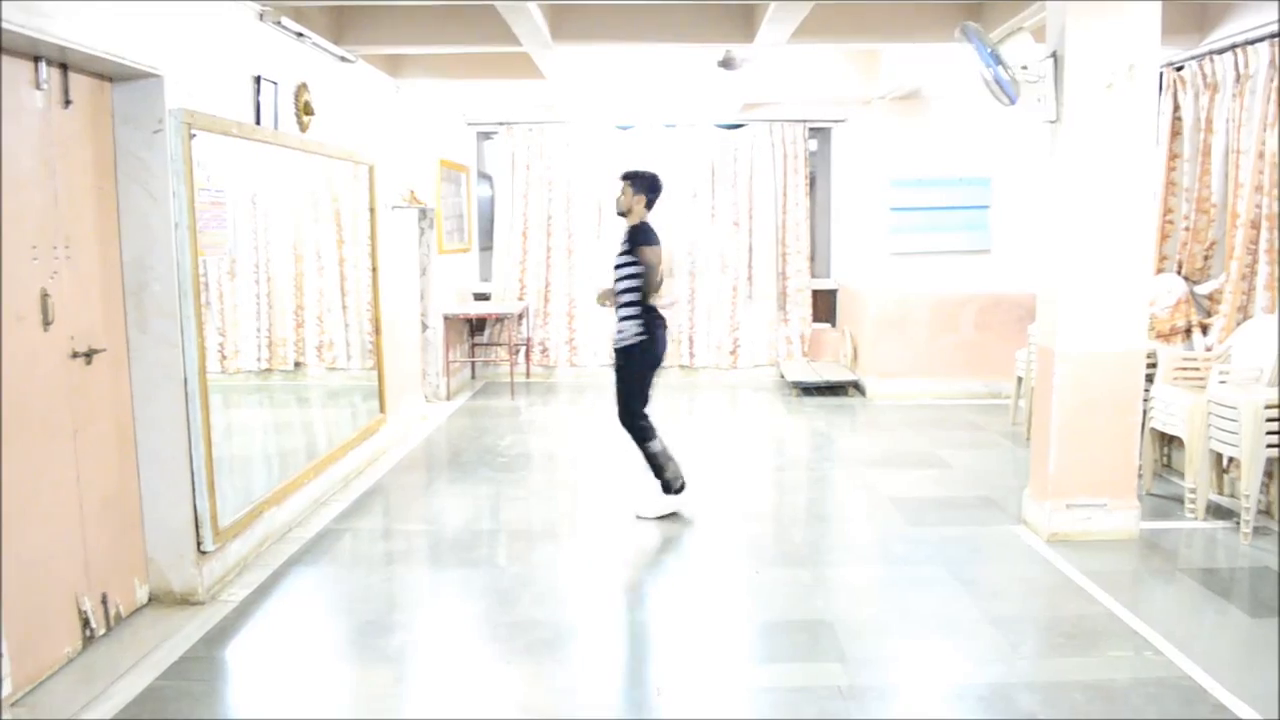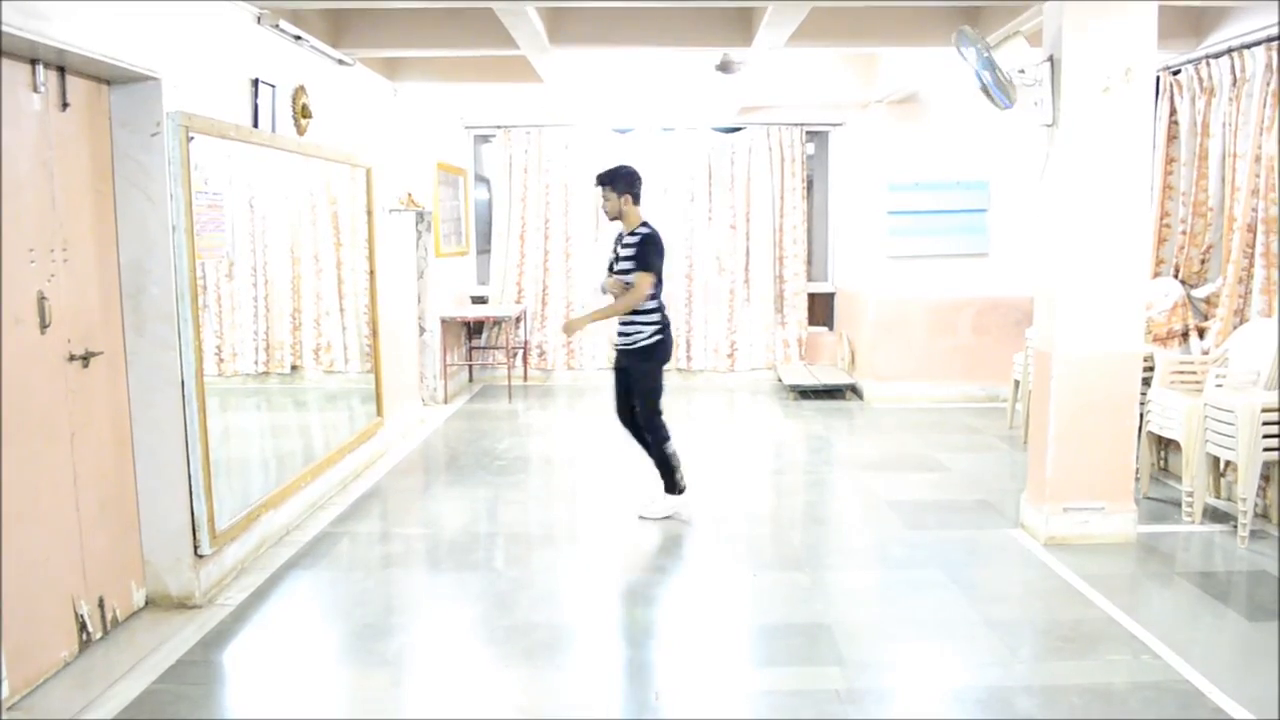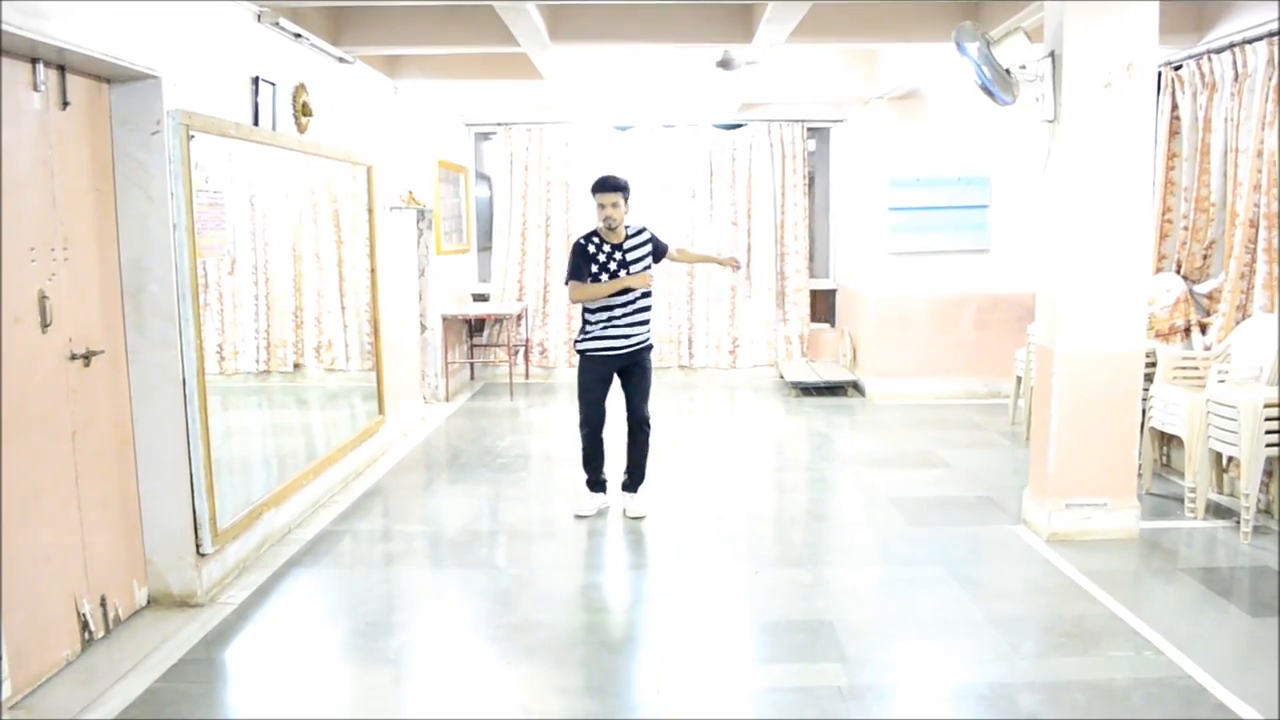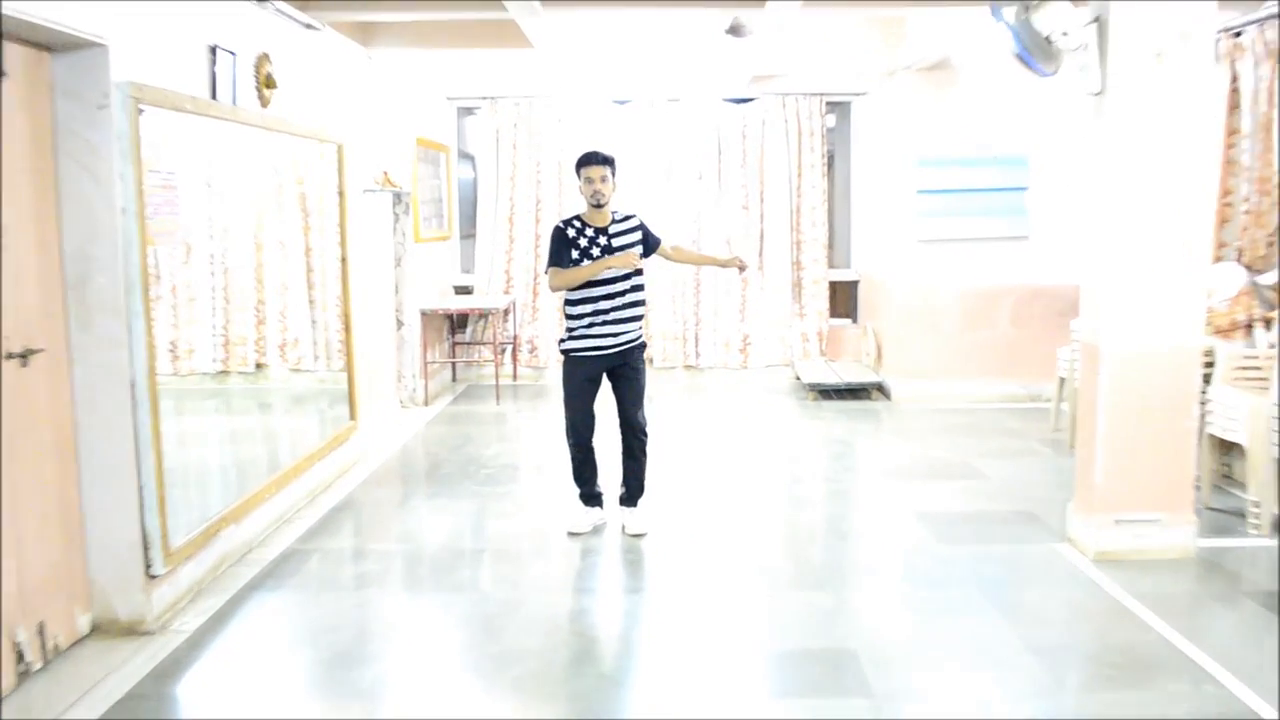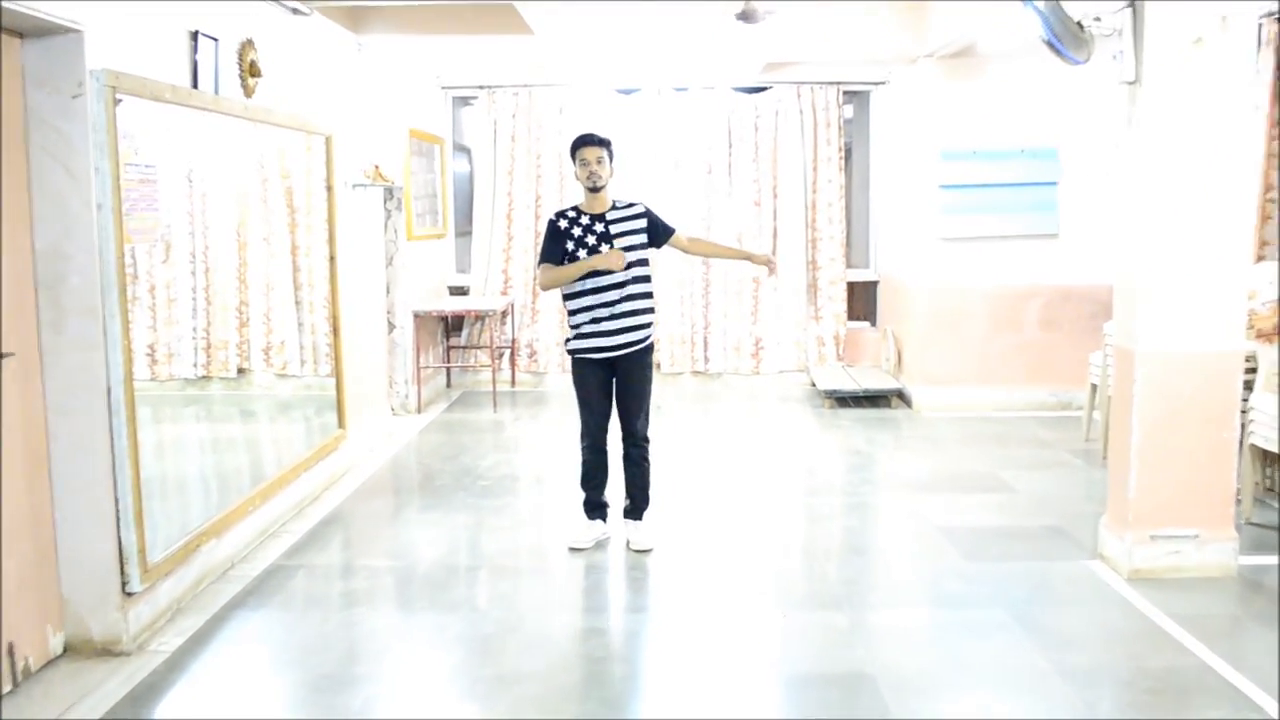
dt=0.7s
person 1, frame 1
left shoulder: (638, 233)
right shoulder: (640, 235)
left elbow: (657, 263)
left wrist: (634, 294)
right wrist: (616, 293)
left hip: (639, 341)
right hip: (640, 340)
left knee: (632, 415)
right knee: (635, 413)
left ankle: (673, 489)
right ankle: (671, 487)
person 1, frame 2
left shoulder: (646, 240)
right shoulder: (624, 237)
left elbow: (639, 294)
left wrist: (585, 320)
right wrist: (612, 284)
left hip: (646, 345)
right hip: (632, 345)
left knee: (646, 417)
right knee: (630, 414)
left ankle: (671, 493)
right ankle: (674, 482)
person 1, frame 3
left shoulder: (643, 237)
right shoulder: (583, 247)
left elbow: (674, 253)
right elbow: (575, 294)
left wrist: (718, 259)
right wrist: (626, 281)
left hip: (637, 348)
right hip: (596, 351)
left knee: (639, 420)
right knee: (590, 422)
person 1, frame 4
left shoulder: (633, 225)
right shoulder: (565, 231)
left elbow: (670, 251)
right elbow: (555, 281)
left wrist: (721, 261)
right wrist: (608, 262)
left hip: (628, 347)
right hip: (582, 350)
left knee: (634, 426)
right knee: (578, 430)
left ankle: (631, 505)
right ankle: (591, 504)
person 1, frame 5
left shoulder: (637, 215)
right shoulder: (561, 223)
left elbow: (687, 244)
right elbow: (545, 280)
left wrist: (750, 256)
right wrist: (595, 261)
left hip: (634, 345)
right hip: (588, 349)
left knee: (636, 434)
right knee: (592, 436)
left ankle: (635, 518)
right ankle: (595, 518)
